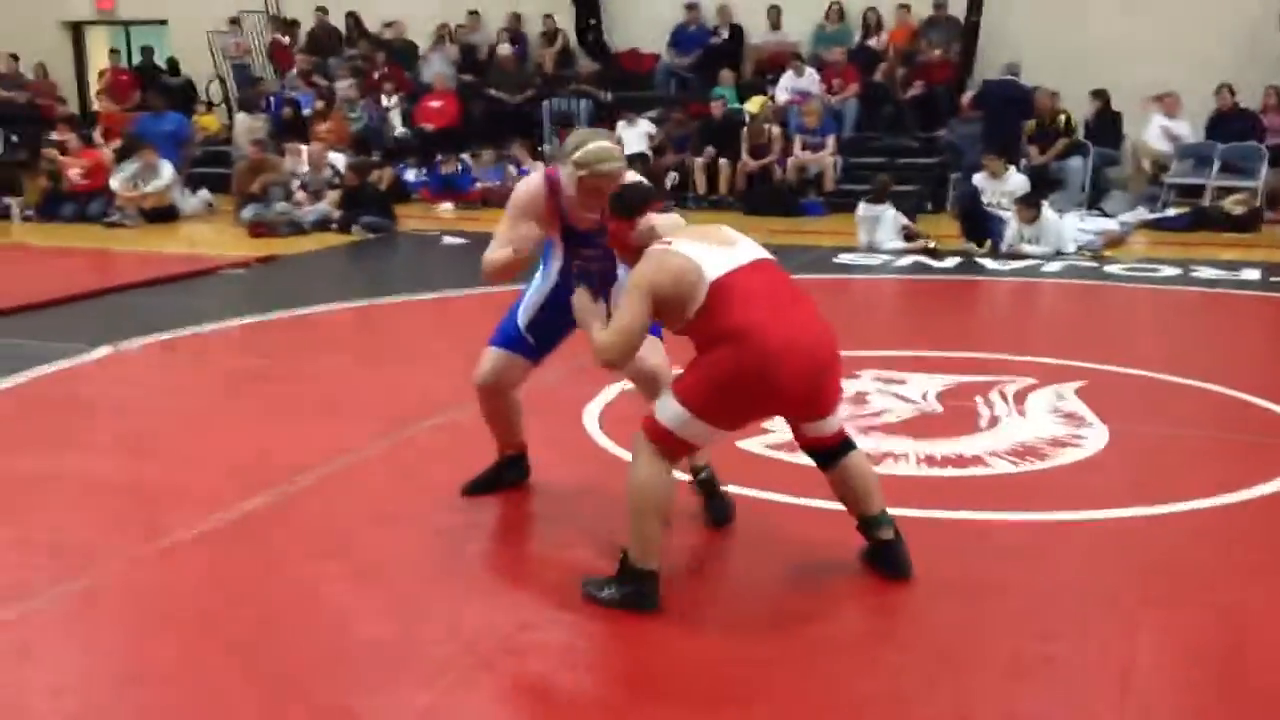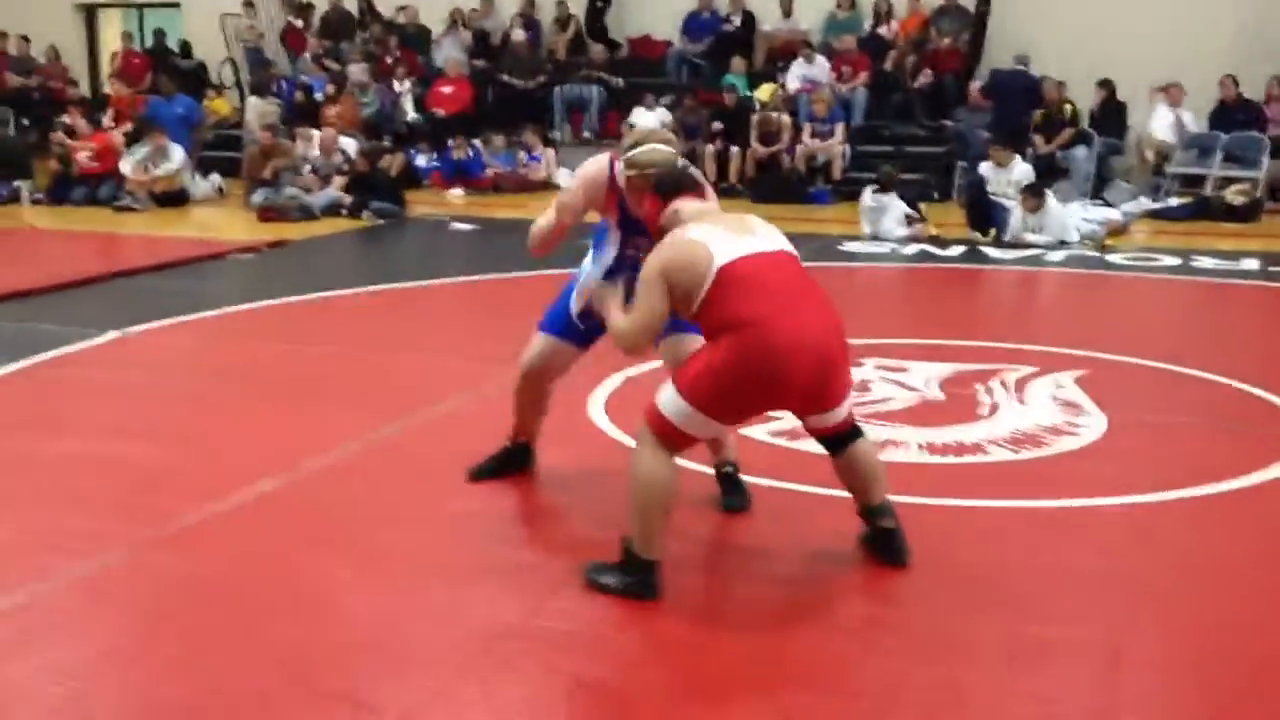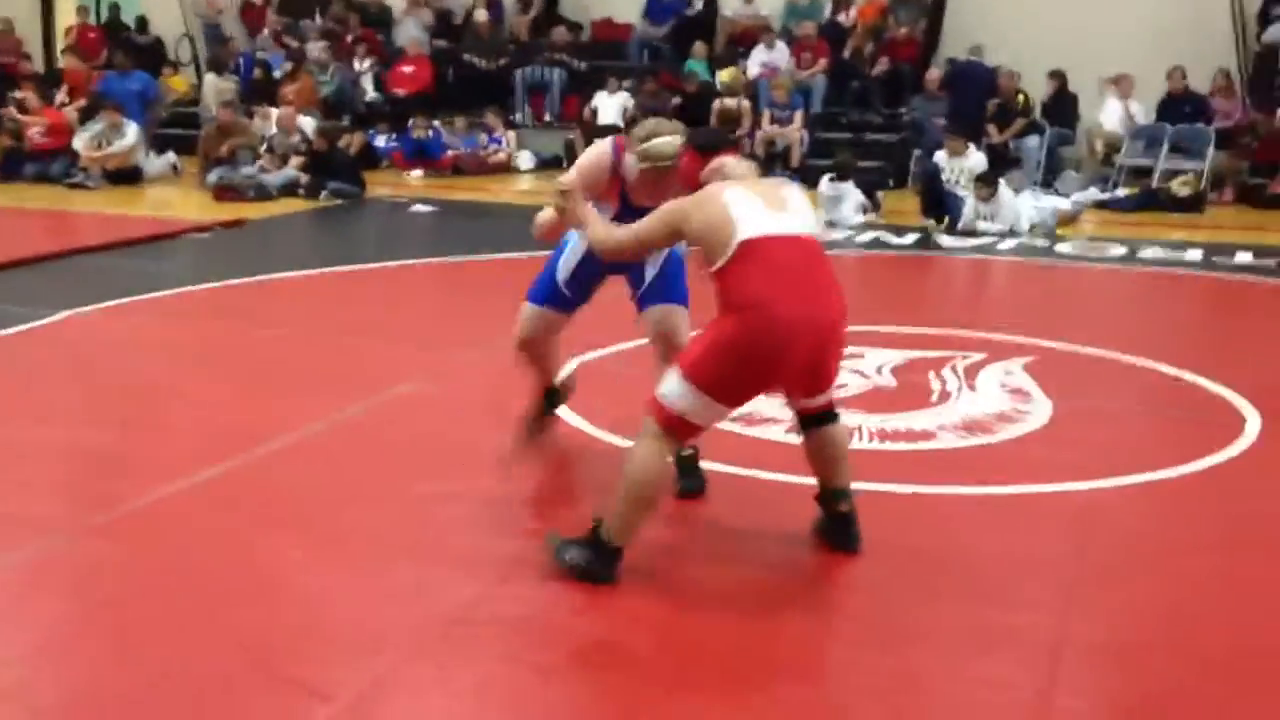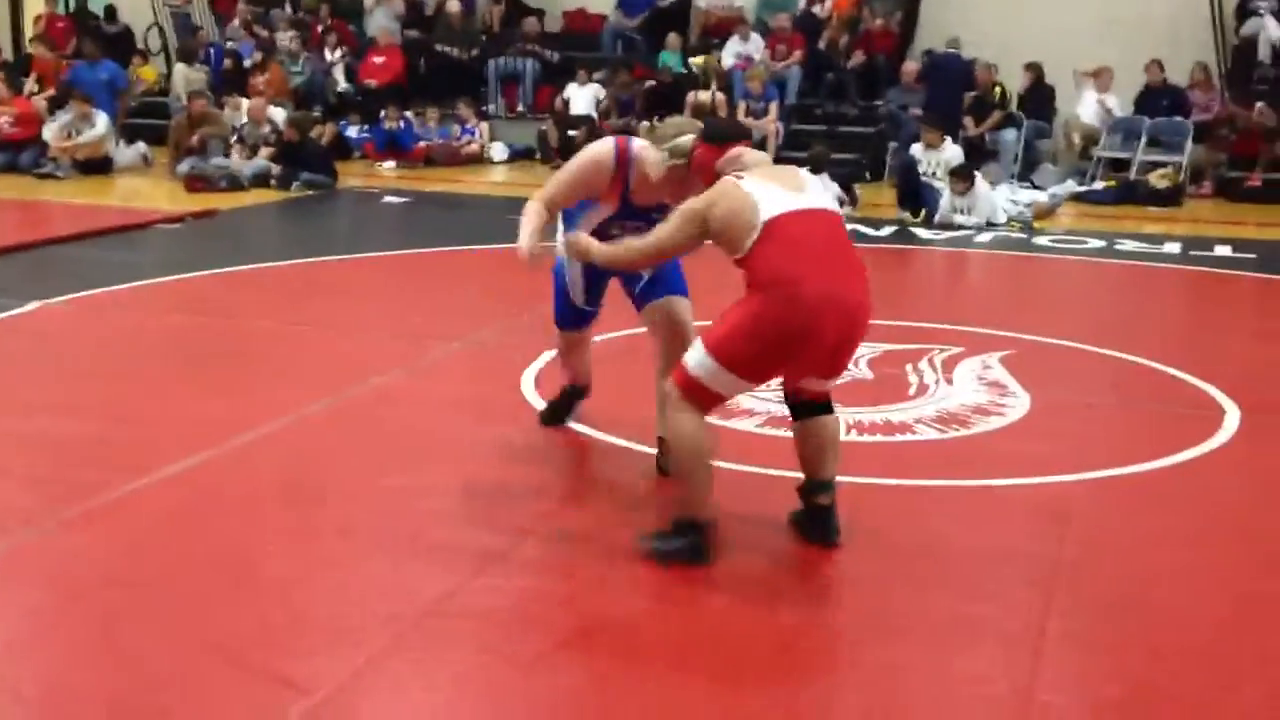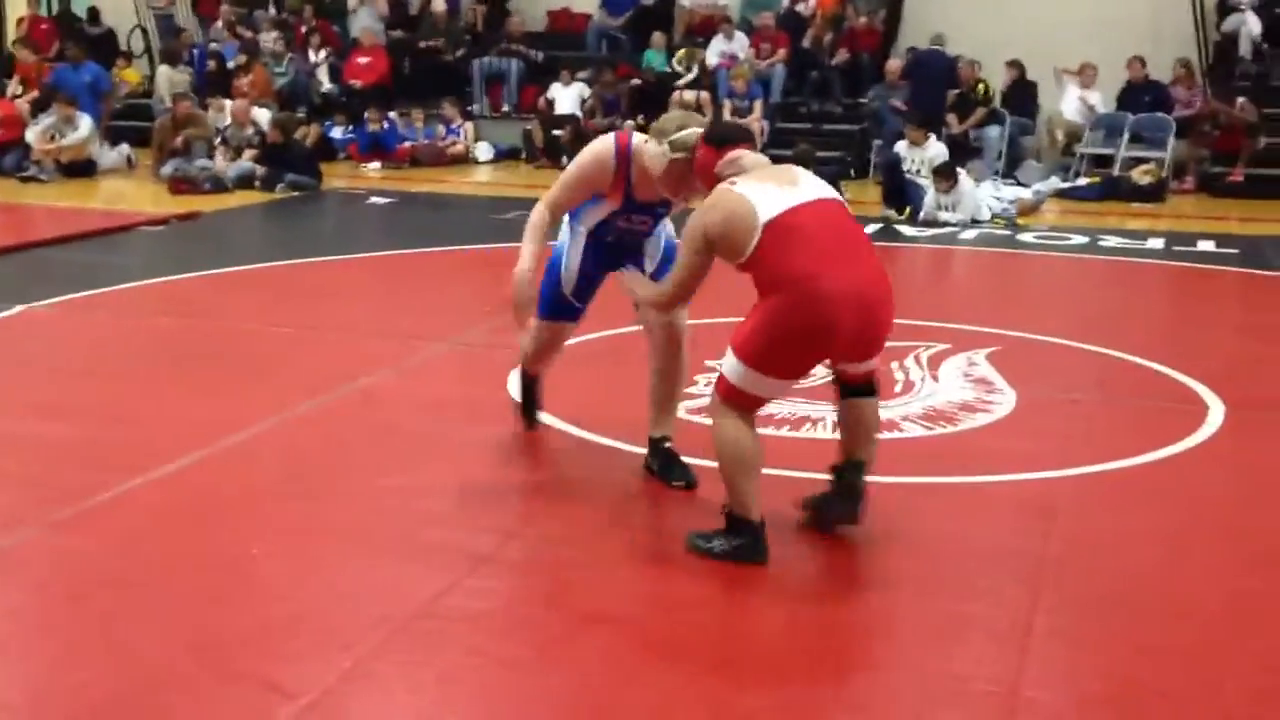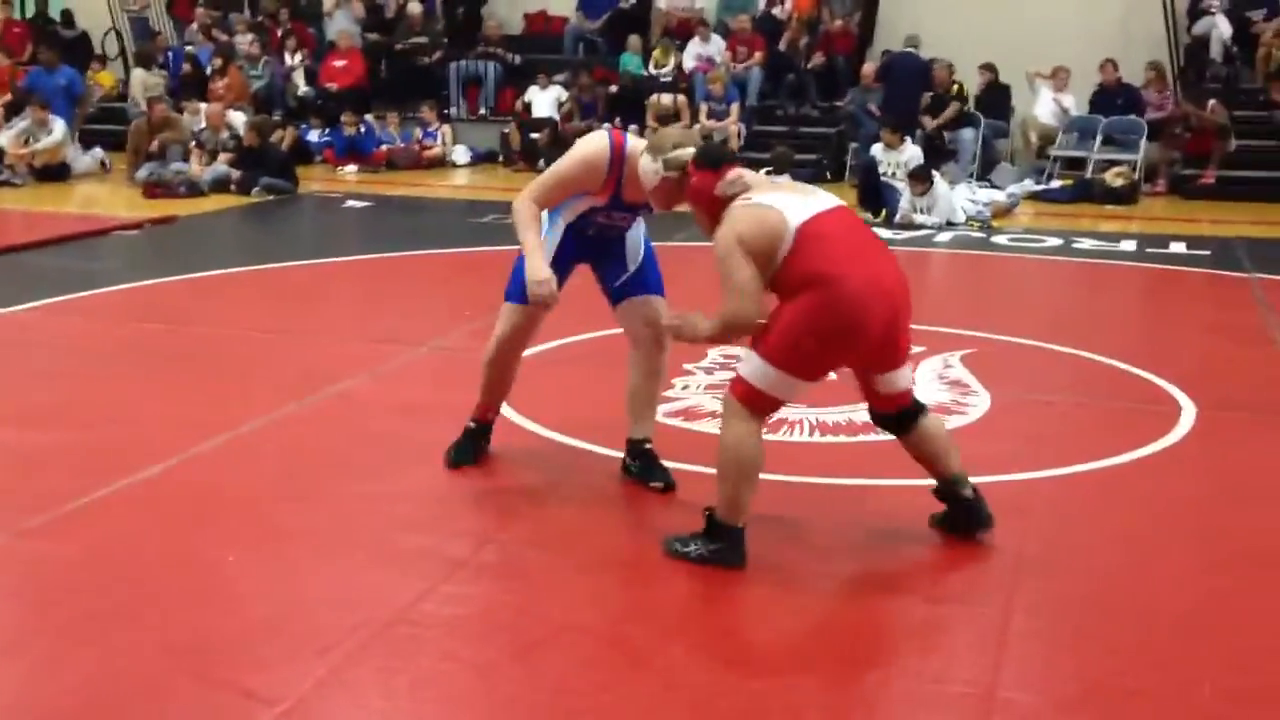
dt=0.2s
person 1, frame 1
left shoulder: (648, 270)
right shoulder: (726, 234)
left elbow: (612, 353)
left wrist: (591, 321)
left hip: (753, 358)
right hip: (815, 347)
left knee: (653, 447)
right knee: (830, 444)
left ankle: (638, 580)
right ankle: (888, 545)
person 1, frame 2
left shoulder: (667, 255)
right shoulder: (761, 227)
left elbow: (633, 339)
left wrist: (609, 308)
left hip: (756, 352)
right hip: (823, 342)
left knee: (656, 436)
right knee: (840, 430)
left ankle: (640, 568)
right ankle: (887, 534)
person 1, frame 3
left shoulder: (695, 208)
right shoulder: (793, 192)
left elbow: (609, 244)
left wrist: (579, 211)
left hip: (757, 330)
right hip: (823, 324)
left knee: (662, 431)
right knee: (816, 409)
left ankle: (602, 550)
right ankle: (841, 519)
person 1, frame 4
left shoulder: (714, 201)
right shoulder: (806, 179)
left elbow: (636, 255)
left wrist: (589, 248)
left hip: (785, 308)
right hip: (851, 305)
left knee: (684, 399)
right knee: (811, 398)
left ankle: (694, 527)
right ankle: (820, 510)
person 1, frame 5
left shoulder: (714, 211)
right shoulder: (802, 175)
left elbow: (670, 296)
left wrist: (640, 289)
left hip: (805, 303)
right hip: (871, 293)
left knee: (730, 406)
right knee: (857, 377)
left ankle: (746, 531)
right ankle: (847, 492)
person 1, frame 6
left shoulder: (729, 231)
right shoulder: (793, 190)
left elbow: (742, 315)
left wrist: (701, 330)
left hip: (837, 305)
right hip: (887, 292)
left knee: (743, 407)
right knee: (896, 406)
left ankle: (722, 537)
right ankle: (965, 502)
person 2, frame 1
right shoulder: (536, 190)
right elbow: (491, 270)
right wrist: (516, 254)
left hip: (621, 287)
right hip: (559, 285)
left knee: (653, 372)
right knee: (490, 379)
left ankle: (704, 477)
right ankle: (512, 462)
person 2, frame 2
right shoulder: (598, 175)
right elbow: (538, 247)
right wrist: (560, 218)
right hip: (611, 269)
left knee: (692, 362)
right knee: (535, 366)
left ankle: (728, 470)
right ankle: (520, 449)
person 2, frame 3
right shoulder: (602, 160)
right elbow: (544, 229)
right wrist: (562, 211)
left hip: (652, 248)
left knee: (672, 340)
right knee: (529, 335)
left ankle: (685, 453)
right ankle: (549, 388)
person 2, frame 4
right shoulder: (605, 159)
right elbow: (541, 204)
right wrist: (527, 244)
left knee: (677, 327)
right knee: (572, 346)
left ankle: (669, 444)
right ankle: (575, 387)
person 2, frame 5
left shoulder: (691, 172)
right shoulder: (608, 154)
right elbow: (548, 206)
right wrist: (526, 264)
left hip: (648, 240)
right hip: (588, 234)
left knee: (670, 331)
right knee: (544, 341)
left ankle: (660, 446)
right ankle: (531, 374)
person 2, frame 6
left shoulder: (673, 178)
right shoulder: (597, 154)
right elbow: (525, 200)
right wrist: (534, 262)
left hip: (618, 233)
right hip: (560, 226)
left knee: (651, 328)
right knee: (509, 335)
left ankle: (638, 449)
right ankle: (479, 426)
